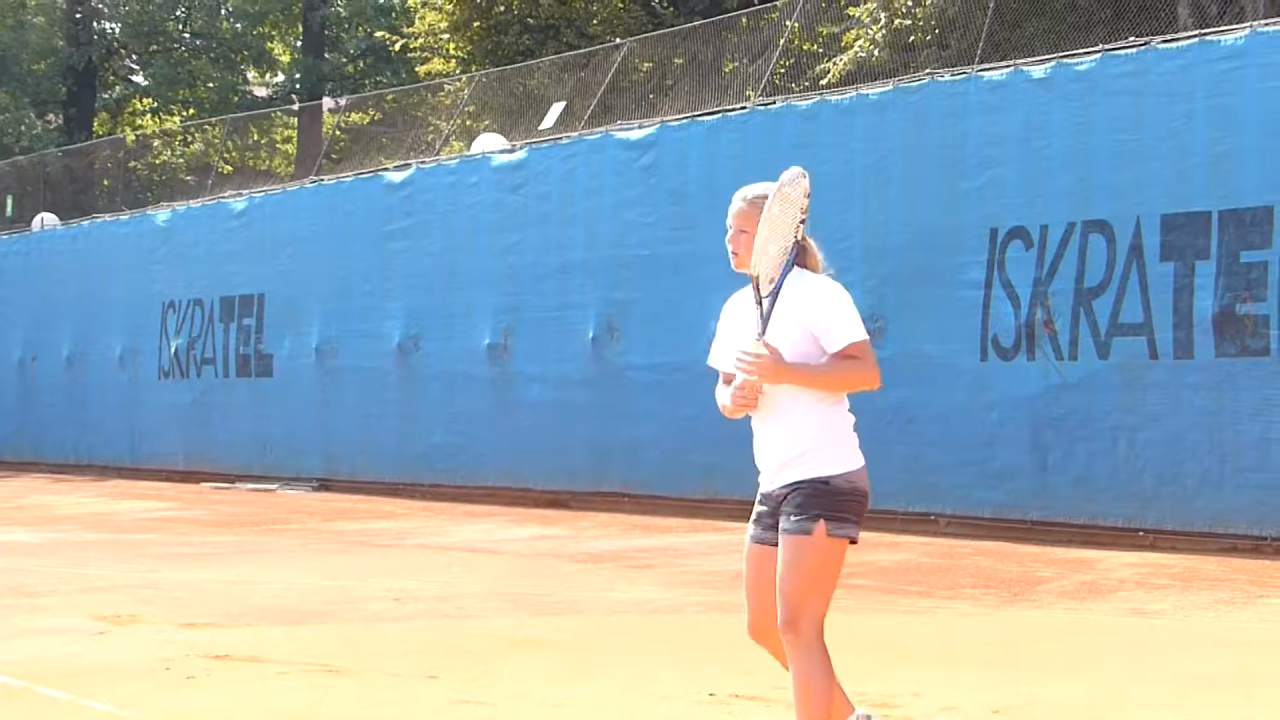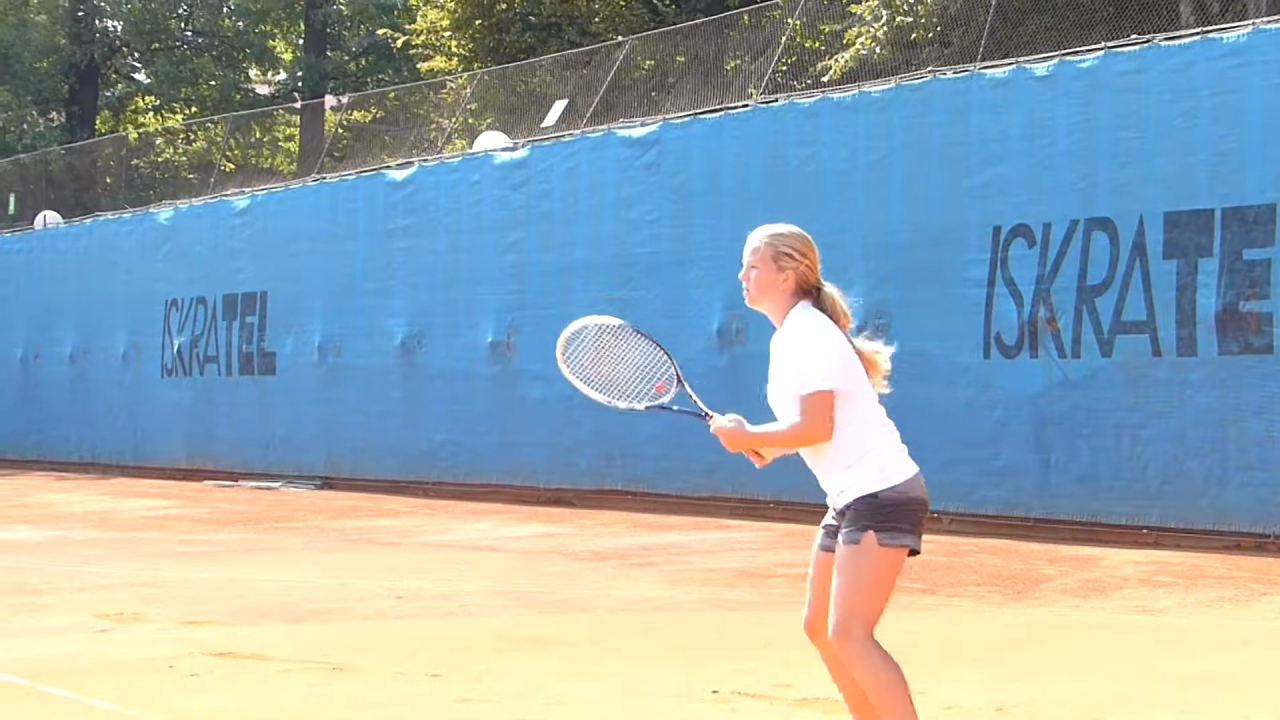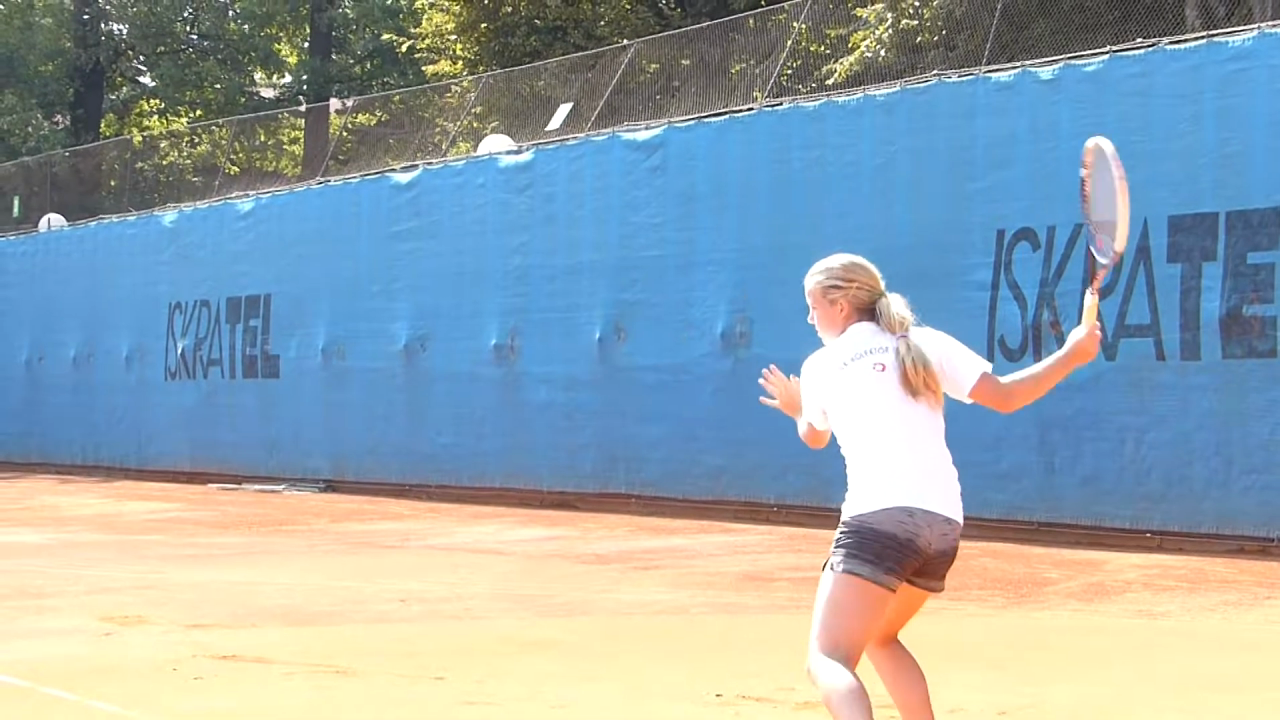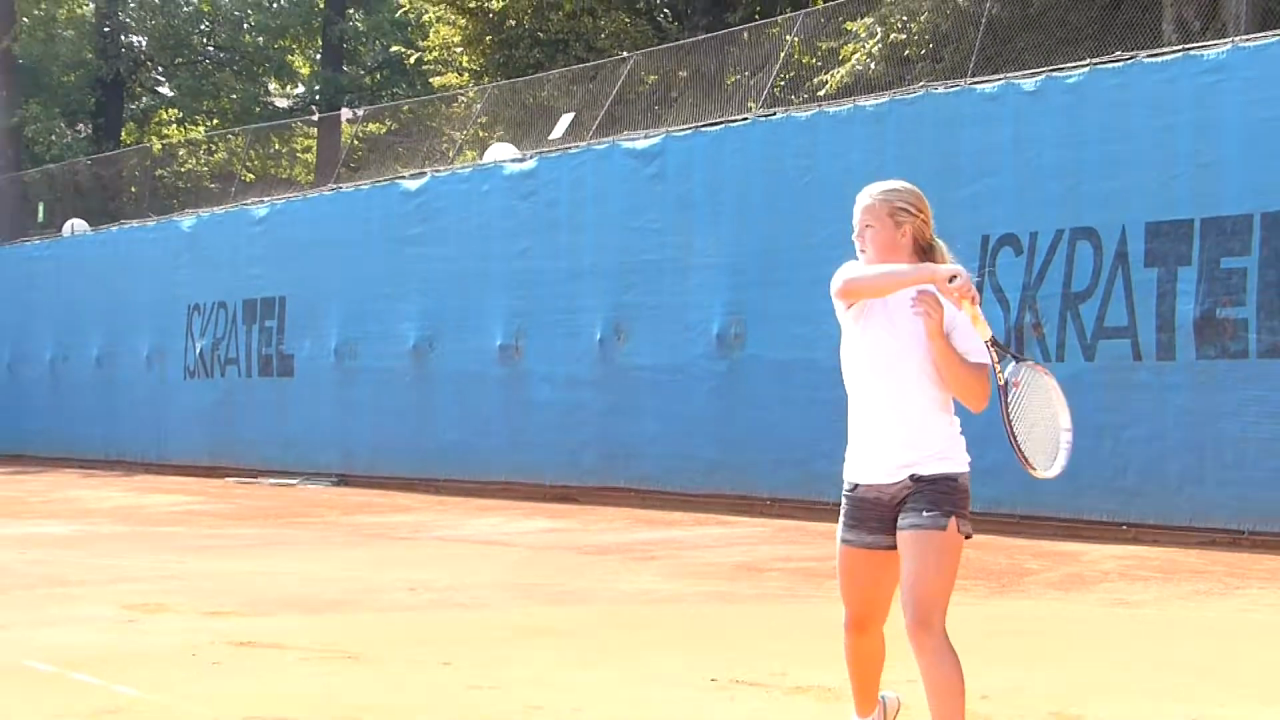
dt=0.7s
person 1, frame 1
left shoulder: (819, 294)
right shoulder: (737, 308)
left elbow: (868, 373)
right elbow: (726, 398)
left wrist: (789, 371)
right wrist: (737, 395)
left hip: (825, 481)
right hip: (776, 487)
left knee: (797, 629)
right knee: (763, 628)
person 1, frame 2
left shoulder: (801, 337)
right shoulder: (802, 334)
left elbow: (819, 427)
left wrist: (747, 436)
right wrist: (774, 446)
left hip: (885, 495)
right hip: (863, 499)
left knee: (841, 636)
right knee: (828, 627)
person 1, frame 3
left shoulder: (818, 367)
right shoulder: (926, 343)
left elbow: (814, 438)
right elbow: (1004, 397)
left wrist: (797, 411)
right wrist: (1073, 352)
left hip: (877, 525)
right hip: (941, 527)
left knee: (826, 662)
right knee: (877, 640)
person 1, frame 4
left shoulder: (956, 303)
right shoulder: (854, 279)
left elbow: (975, 396)
right elbow: (847, 286)
left wrist: (938, 330)
right wrist: (926, 274)
left hip: (933, 480)
right hip: (866, 484)
left knee: (922, 625)
right knee: (860, 625)
